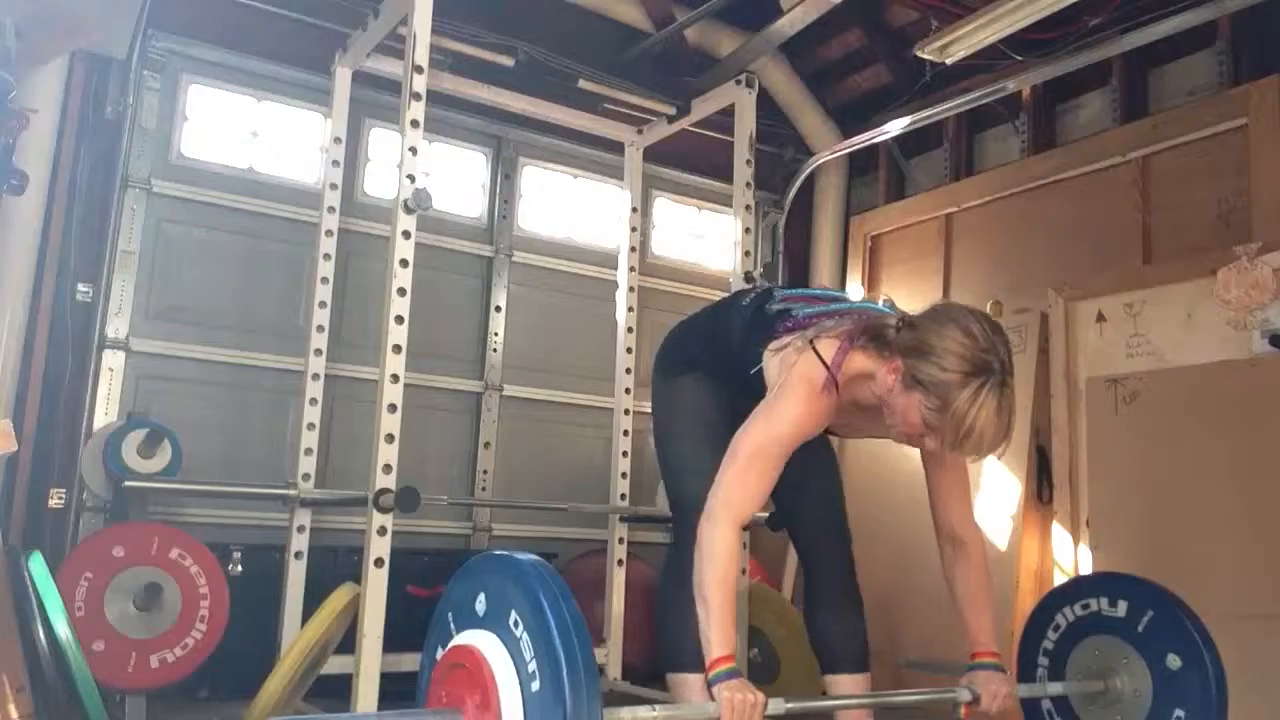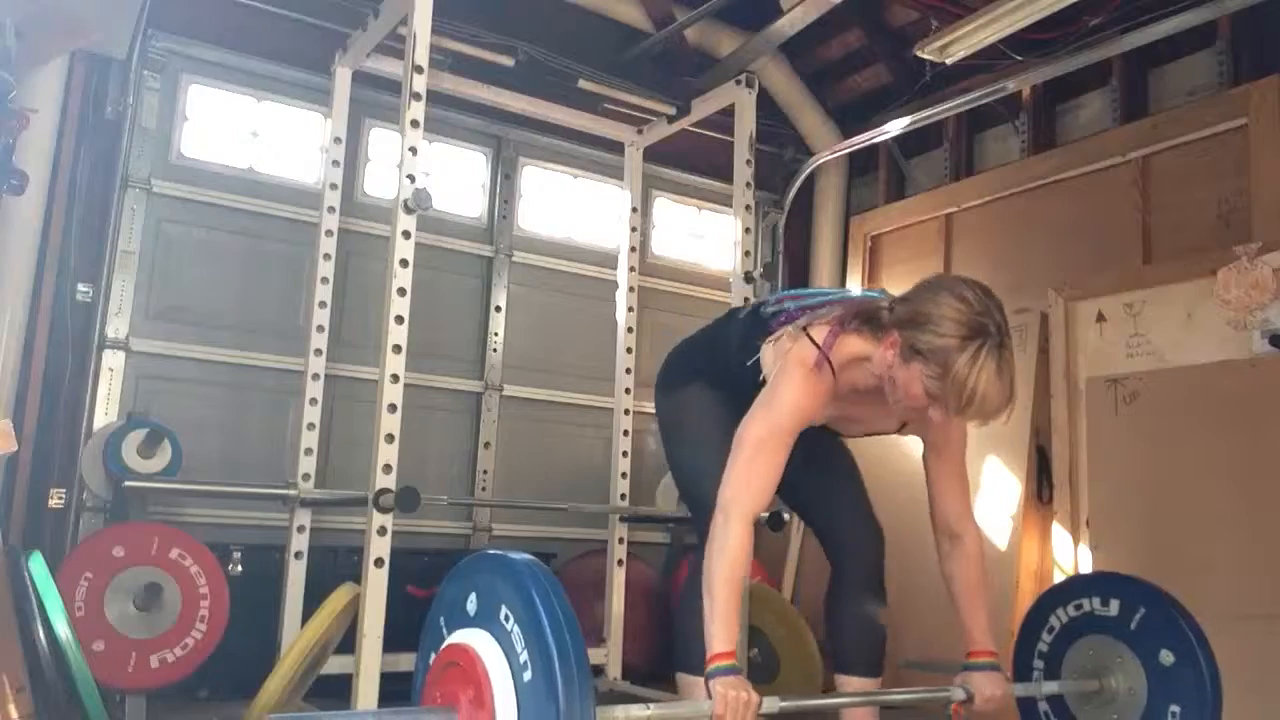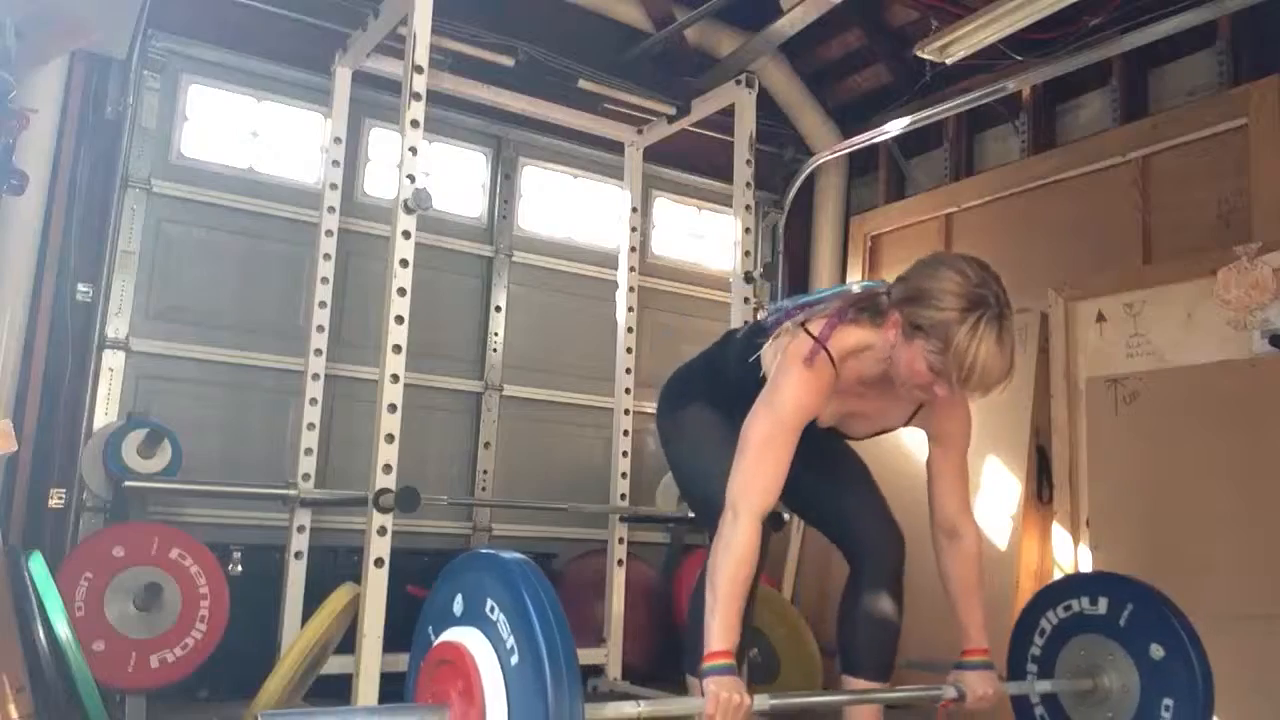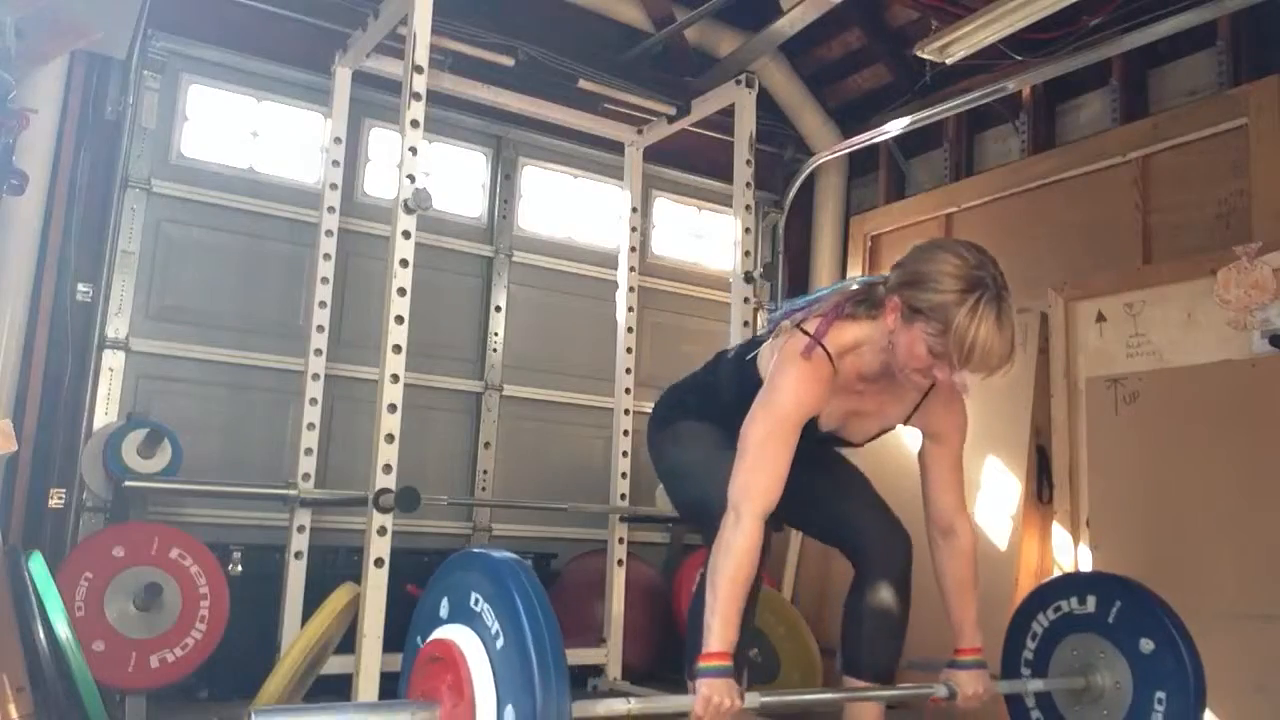
dt=0.2s
person 1, frame 1
left shoulder: (932, 393)
right shoulder: (815, 380)
left elbow: (960, 537)
right elbow: (720, 518)
left wrist: (986, 658)
right wrist: (722, 671)
left hip: (763, 385)
right hip: (700, 367)
left knee: (827, 545)
right knee: (700, 517)
person 1, frame 2
left shoulder: (931, 393)
right shoulder: (811, 368)
left elbow: (956, 533)
right elbow: (734, 513)
left wrist: (982, 657)
right wrist: (722, 666)
right hip: (701, 386)
left knee: (859, 542)
right knee: (721, 526)
person 1, frame 3
left shoulder: (941, 403)
right shoulder: (812, 362)
left elbow: (955, 528)
right elbow: (744, 511)
left wrist: (975, 654)
right wrist: (718, 664)
left hip: (804, 431)
right hip: (705, 408)
left knee: (879, 546)
right knee: (742, 539)
person 1, frame 4
left shoulder: (939, 401)
right shoulder: (811, 360)
left elbow: (950, 526)
right elbow: (746, 512)
left wrist: (968, 654)
right wrist: (714, 664)
left hip: (799, 445)
right hip: (696, 426)
left knee: (886, 549)
right knee: (747, 537)
